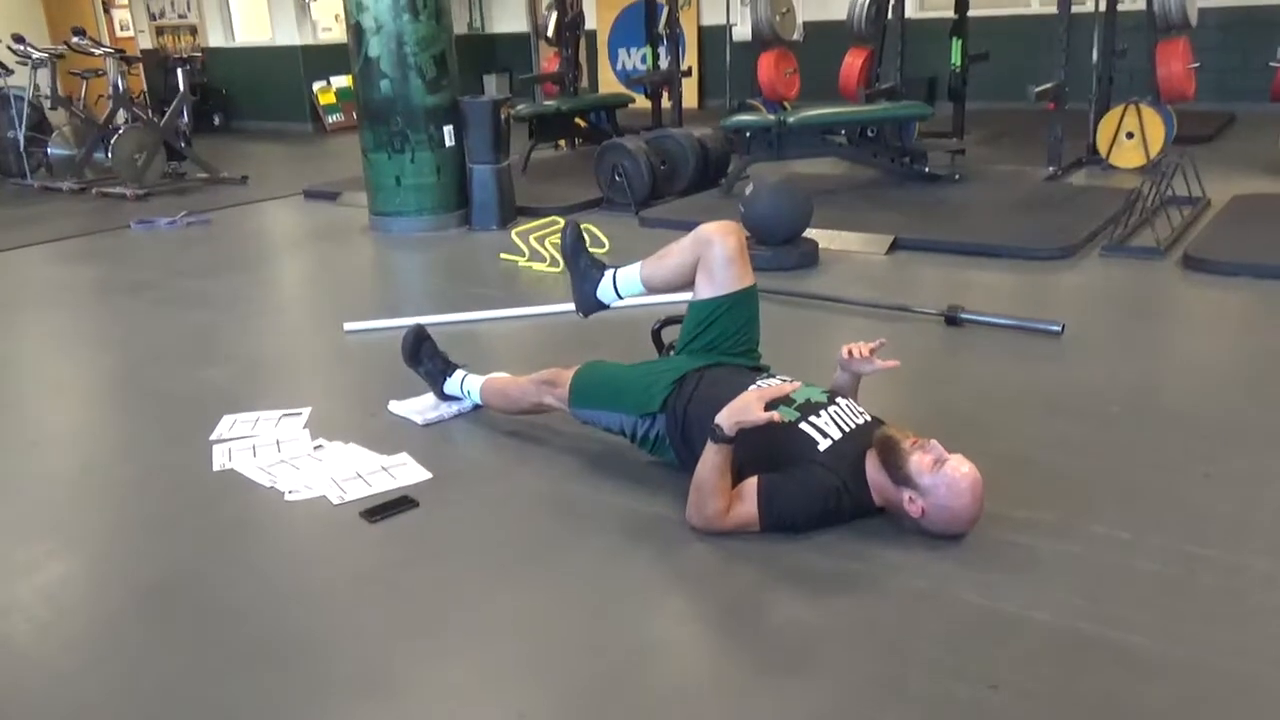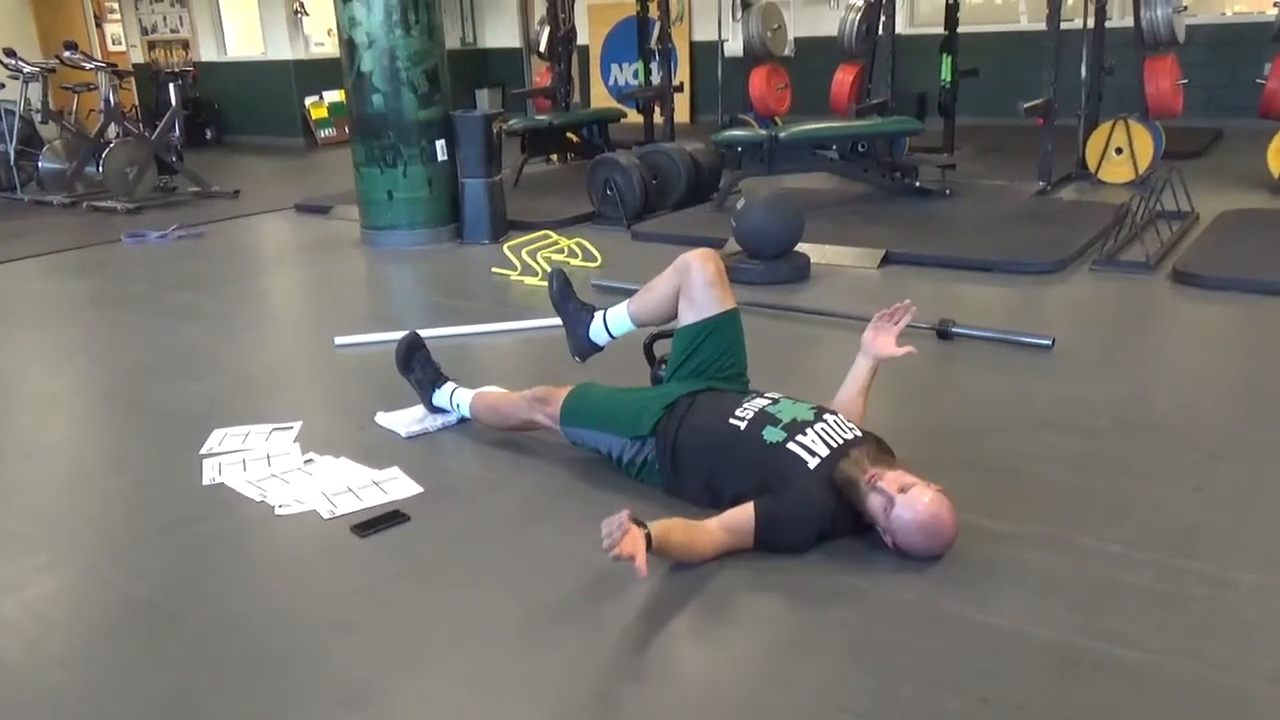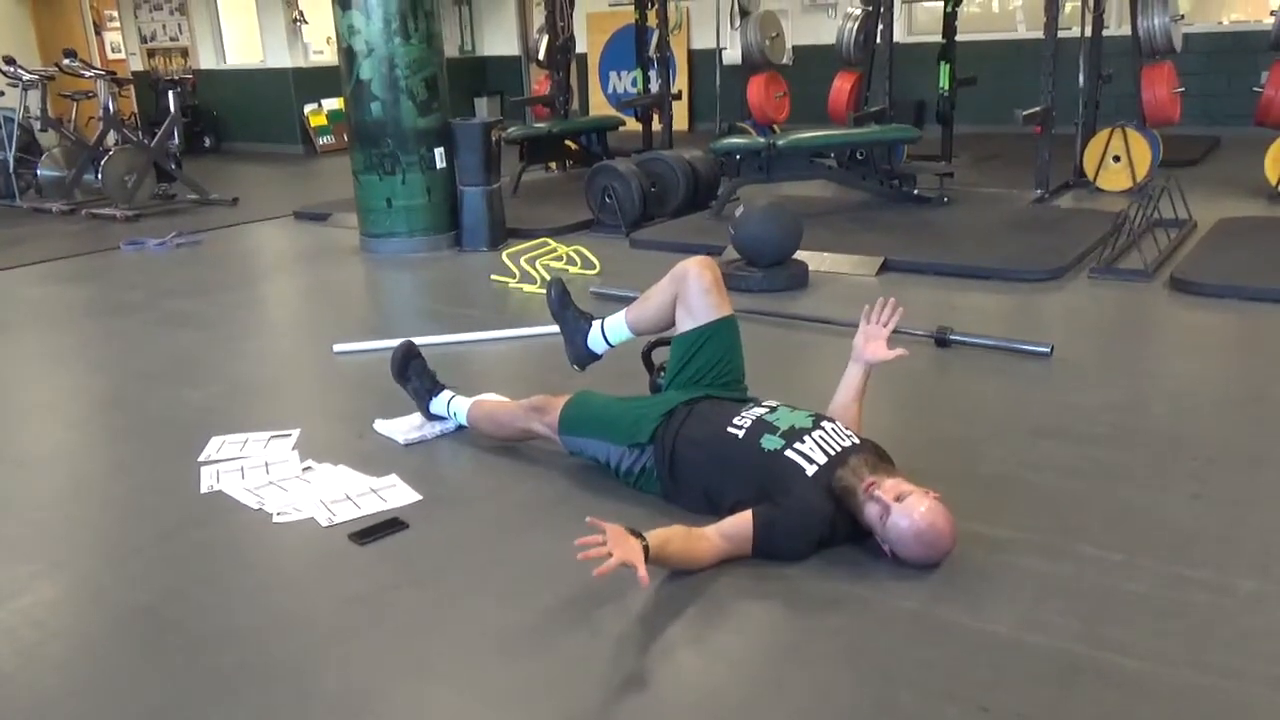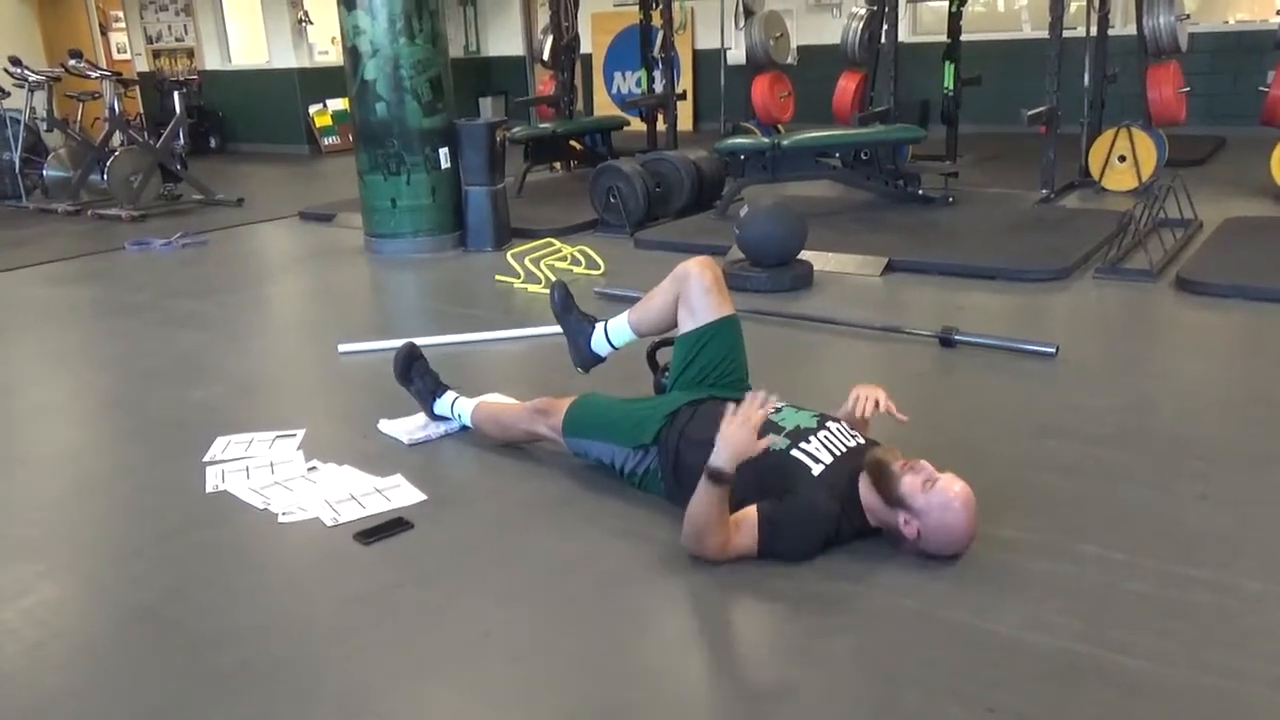
dt=1s
person 1, frame 1
left shoulder: (824, 493)
right shoulder: (880, 443)
left elbow: (707, 515)
left wrist: (725, 427)
right wrist: (849, 374)
left hip: (677, 402)
right hip: (732, 371)
left knee: (550, 386)
right knee: (720, 239)
left ankle: (459, 384)
right ankle: (604, 286)
person 1, frame 2
left shoulder: (812, 511)
right shoulder: (875, 457)
left elbow: (708, 537)
left wrist: (646, 535)
right wrist: (869, 358)
left hip: (666, 433)
right hip: (720, 396)
left knee: (542, 403)
right knee: (699, 265)
left ankle: (450, 398)
right ankle: (595, 330)
person 1, frame 3
left shoulder: (809, 518)
right shoulder: (875, 464)
left elbow: (706, 543)
left wrist: (641, 546)
right wrist: (860, 363)
left hip: (663, 442)
right hip: (720, 404)
left knee: (540, 413)
right knee: (697, 273)
left ankle: (445, 405)
right ankle: (593, 338)
person 1, frame 4
left shoulder: (817, 517)
right shoulder: (879, 465)
left elbow: (705, 542)
left wrist: (721, 463)
right wrist: (867, 399)
left hip: (668, 440)
right hip: (716, 403)
left knee: (543, 415)
right knee: (697, 274)
left ankle: (449, 406)
right ankle: (597, 340)
